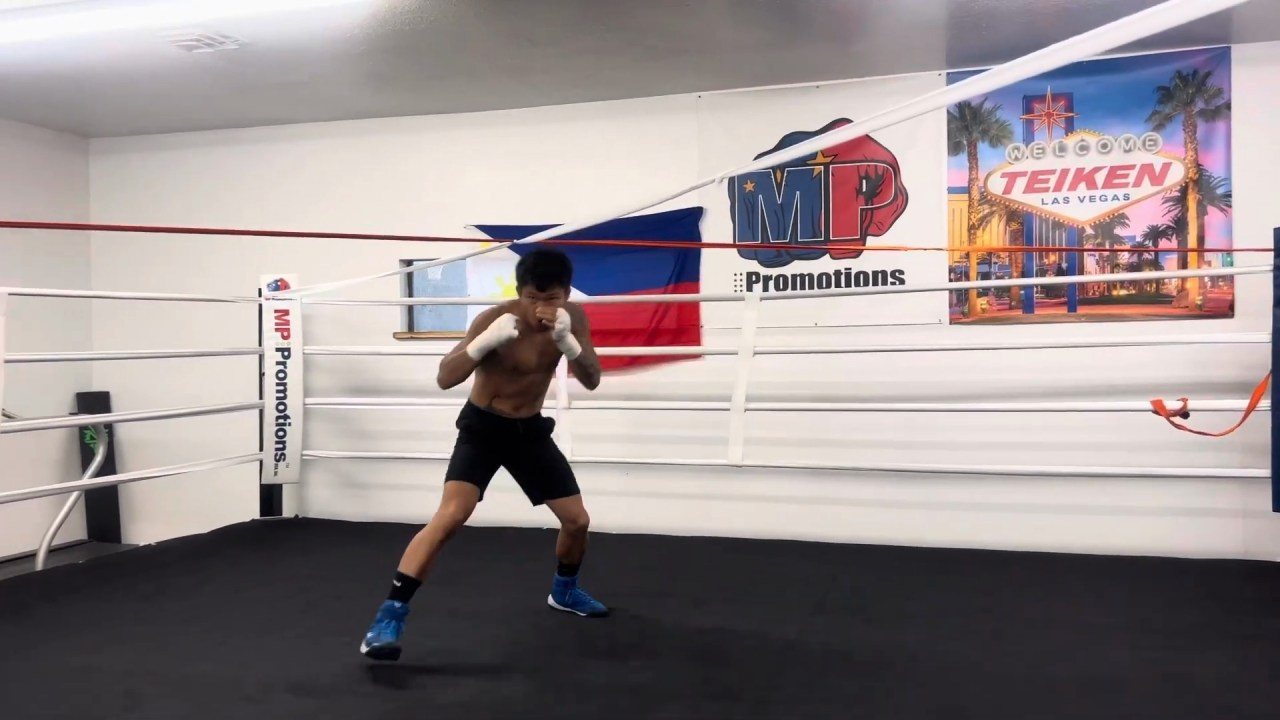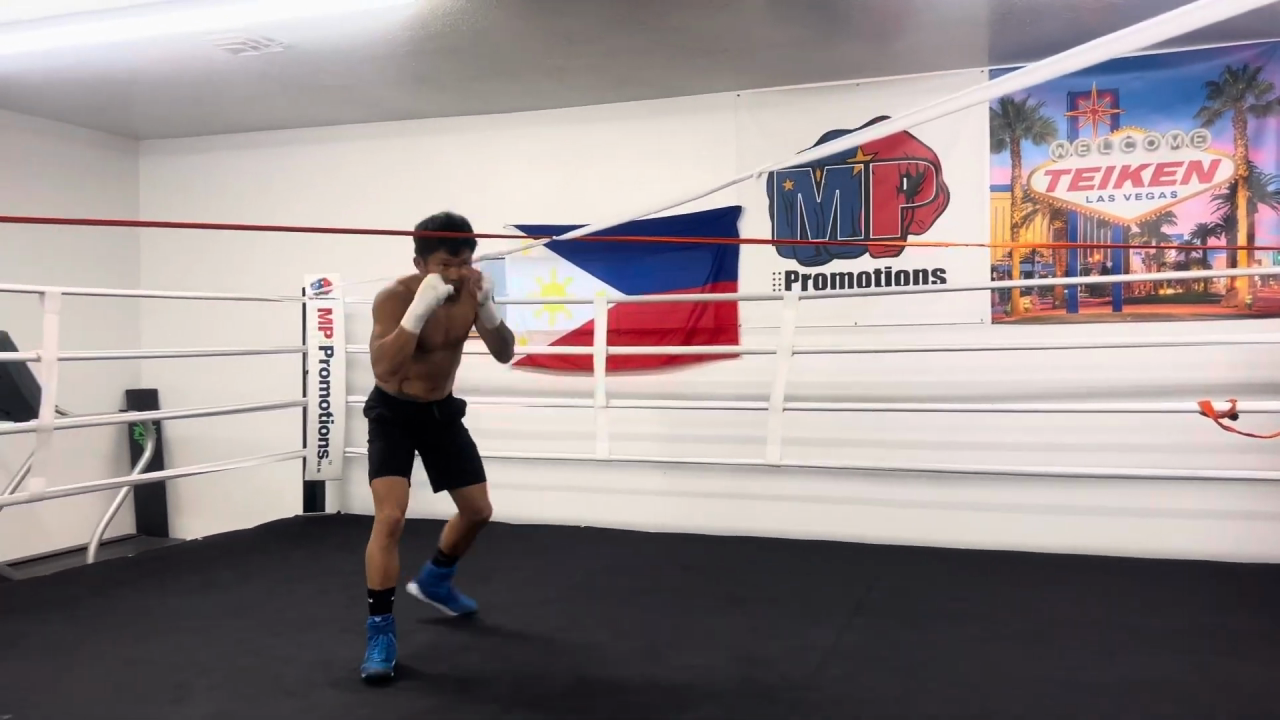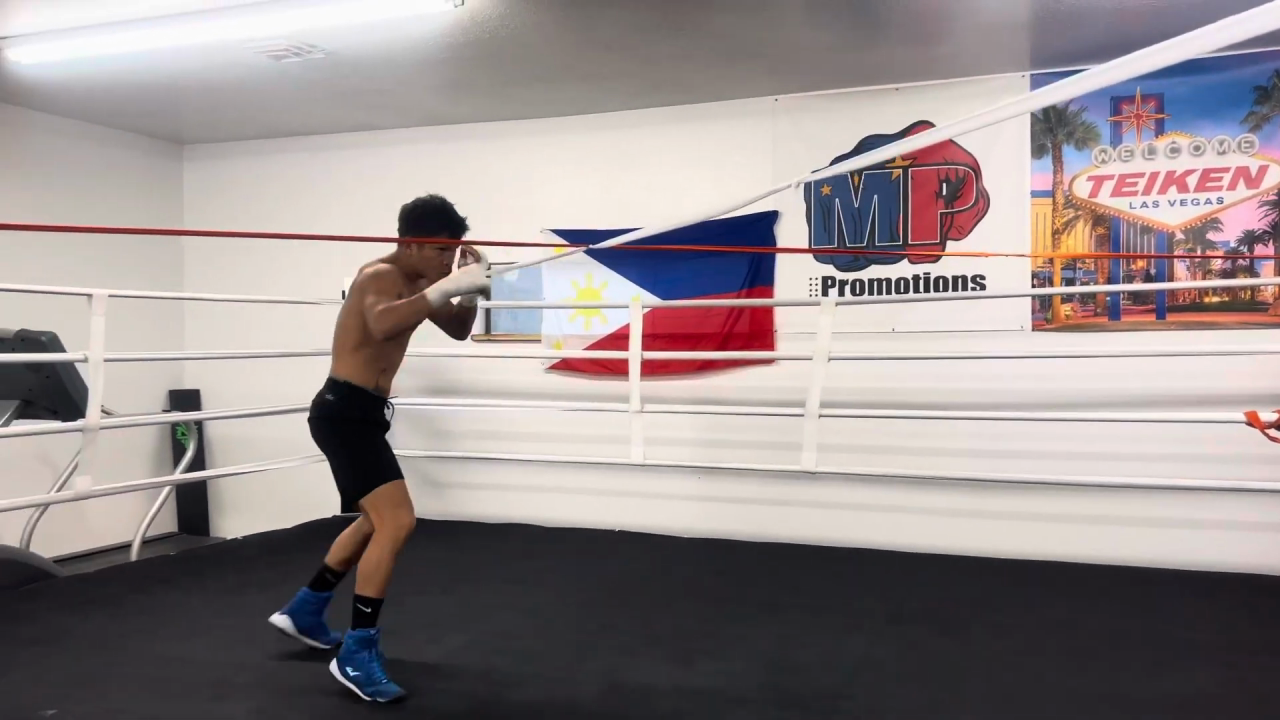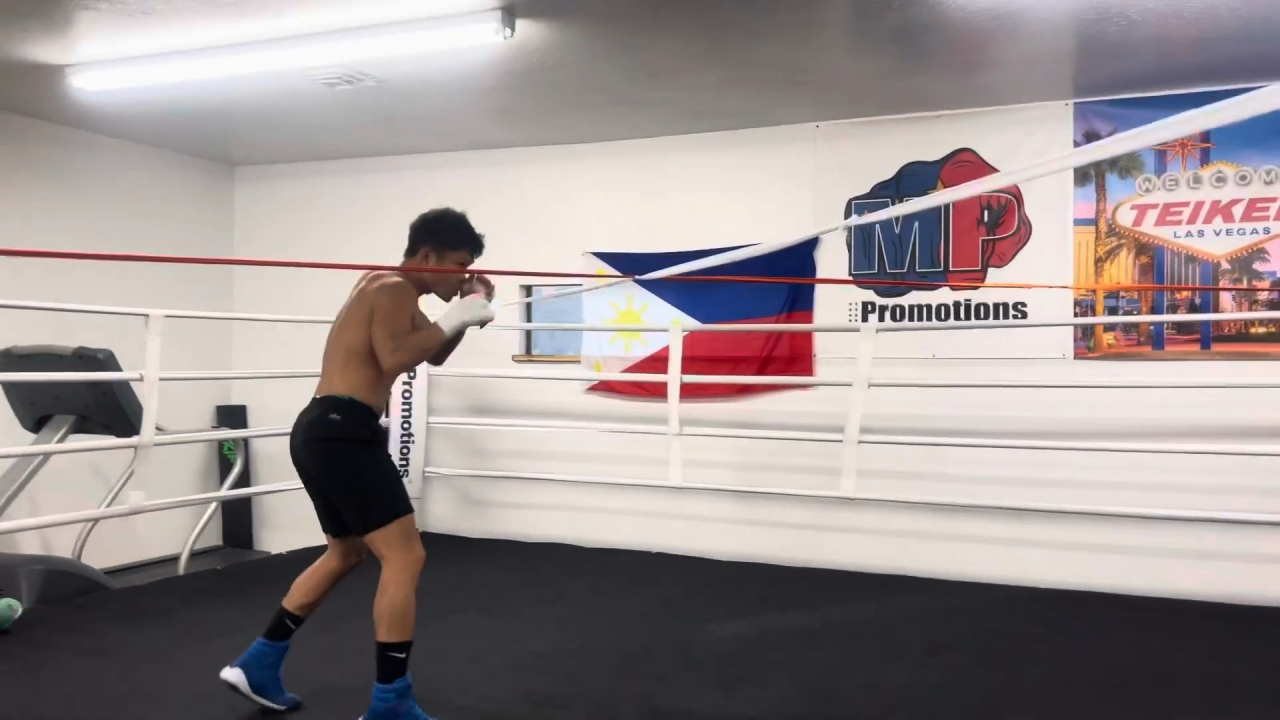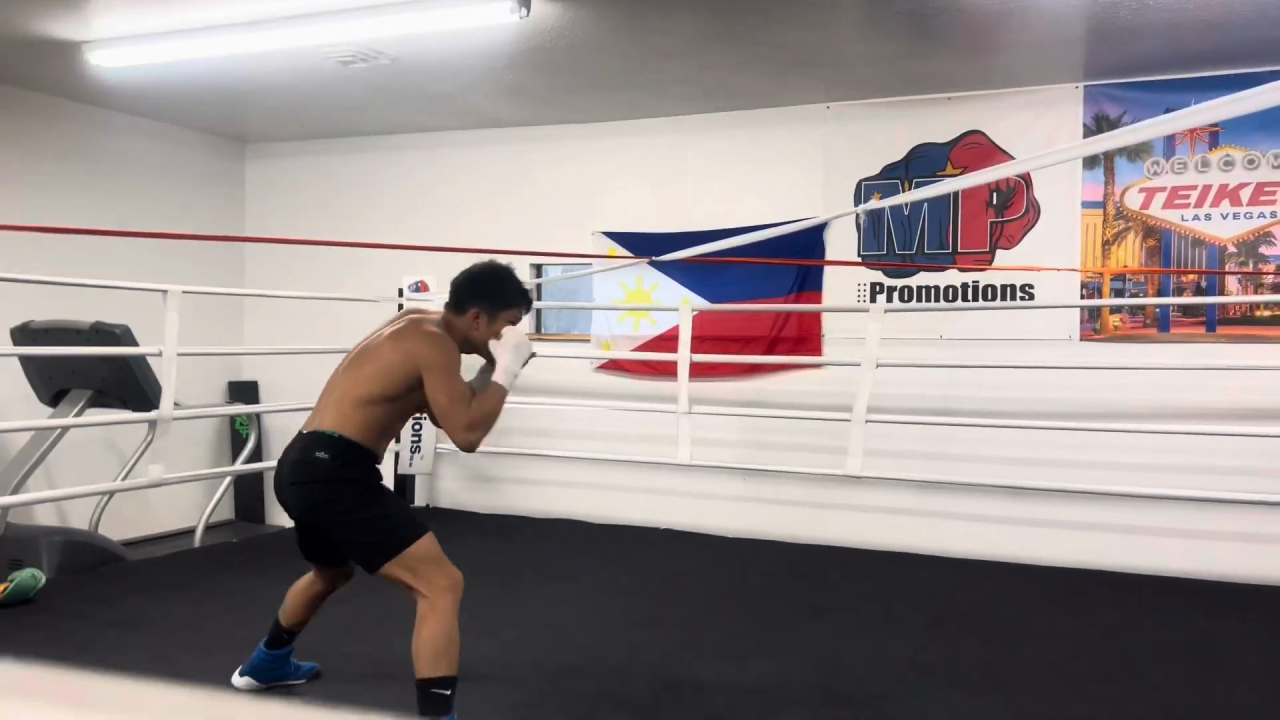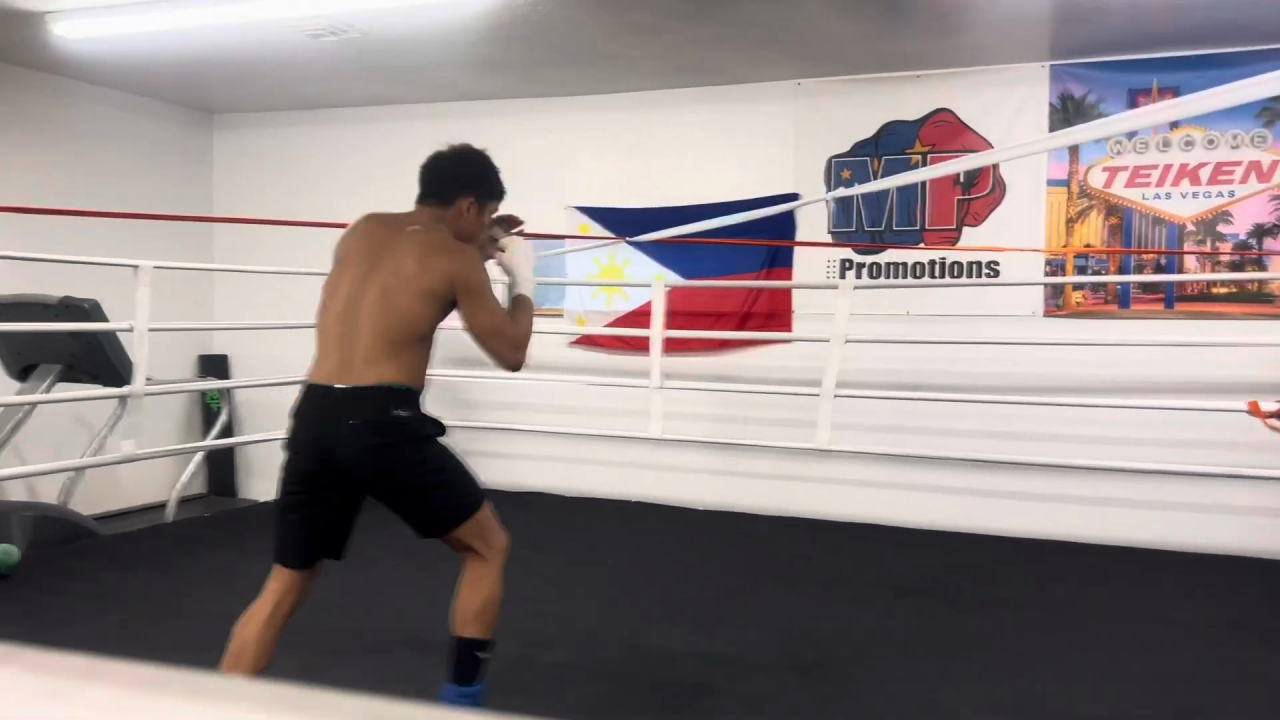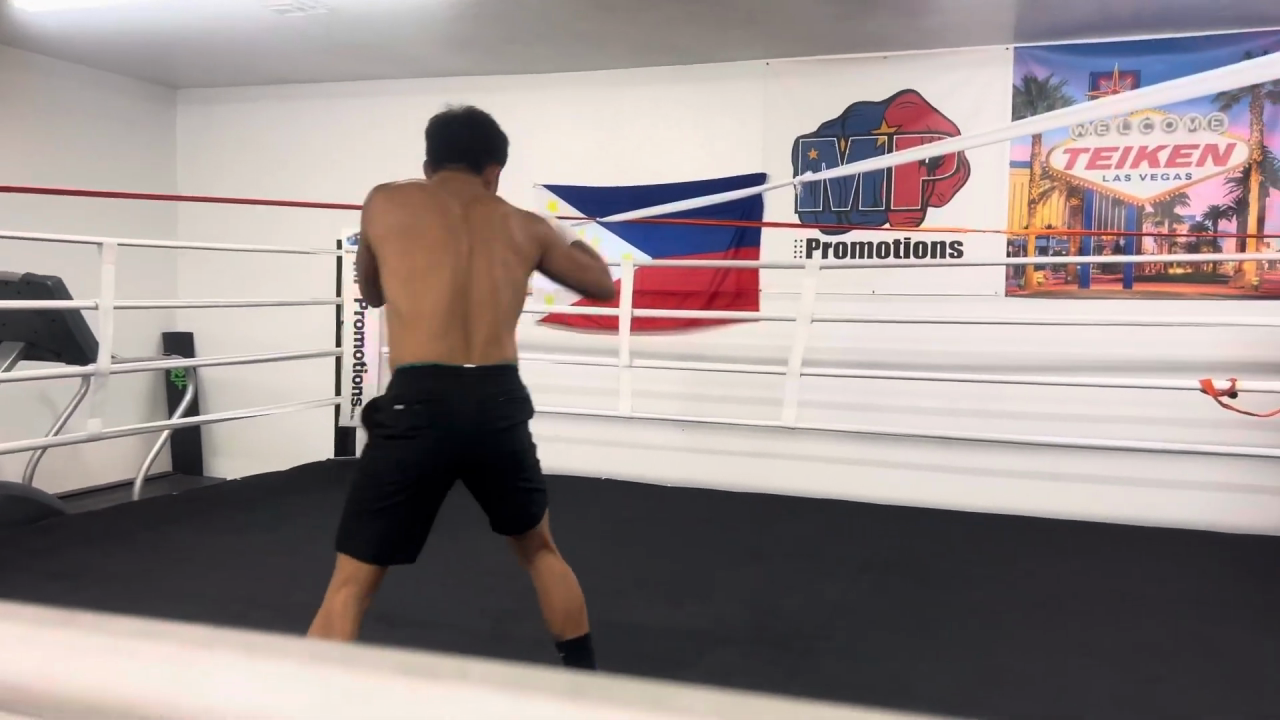
dt=0.4s
person 1, frame 1
left shoulder: (573, 316)
right shoulder: (493, 319)
left elbow: (591, 380)
right elbow: (445, 379)
left wrist: (569, 342)
right wrist: (485, 342)
left hip: (530, 430)
right hip: (482, 427)
left knee: (577, 519)
right knee: (449, 518)
left ankle: (566, 590)
right ankle: (389, 619)
person 1, frame 2
left shoulder: (473, 289)
right shoulder: (394, 296)
left elbow: (504, 353)
right elbow: (384, 370)
left wrist: (488, 309)
right wrist: (420, 309)
left hip: (442, 412)
right hip: (393, 413)
left knee: (478, 510)
right knee: (390, 518)
left ankle: (434, 580)
right ankle: (380, 631)
person 1, frame 3
left shoulder: (417, 281)
right shoulder: (380, 276)
left elbow: (459, 329)
right elbow: (381, 324)
left wrist: (467, 288)
right wrist: (446, 286)
left hip: (360, 412)
right hip: (345, 412)
left knee: (374, 522)
right knee: (397, 523)
left ankle: (302, 610)
right ankle: (357, 654)
person 1, frame 4
left shoulder: (395, 293)
right shoulder: (392, 290)
left elbow: (433, 355)
right elbow: (395, 359)
left wrist: (464, 311)
right wrist: (453, 318)
left hip: (324, 433)
right hip: (342, 433)
left knee: (345, 555)
right knee: (405, 557)
left ankle: (257, 664)
person 1, frame 5
left shoulder: (418, 324)
right shoulder: (435, 344)
left elbow: (447, 411)
right elbow: (466, 433)
left wrist: (492, 370)
right wrist: (507, 371)
left hip: (303, 467)
right hip: (331, 471)
left knee: (332, 570)
right knee: (441, 587)
left ankle: (265, 664)
person 1, frame 6
left shoulder: (363, 230)
right shoulder: (455, 257)
right elbow: (511, 356)
right wrist: (522, 281)
left hip: (317, 418)
right hip: (386, 425)
left knee: (286, 585)
right knee: (488, 550)
right ankle: (461, 699)
person 1, frame 7
left shoulder: (384, 203)
right shoulder: (523, 225)
right elbow: (602, 286)
right wrist: (561, 238)
left hip: (417, 408)
right hip: (497, 406)
left knee: (351, 585)
right knee: (538, 550)
